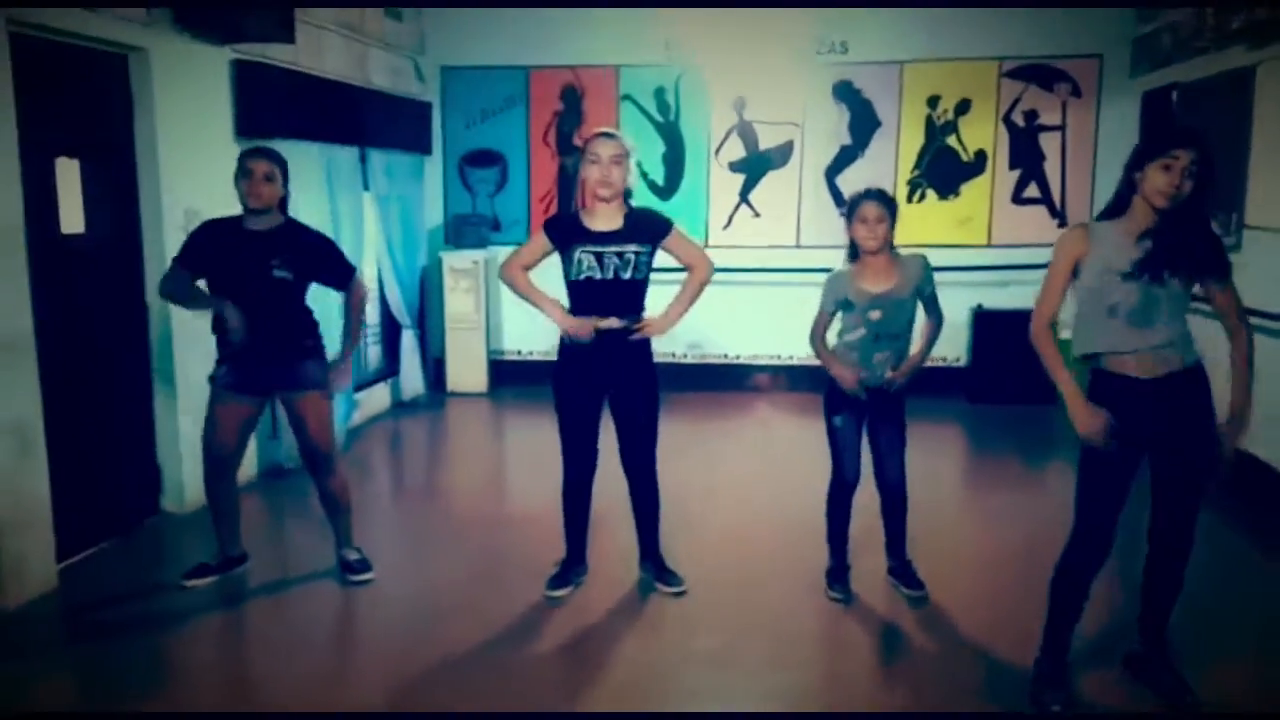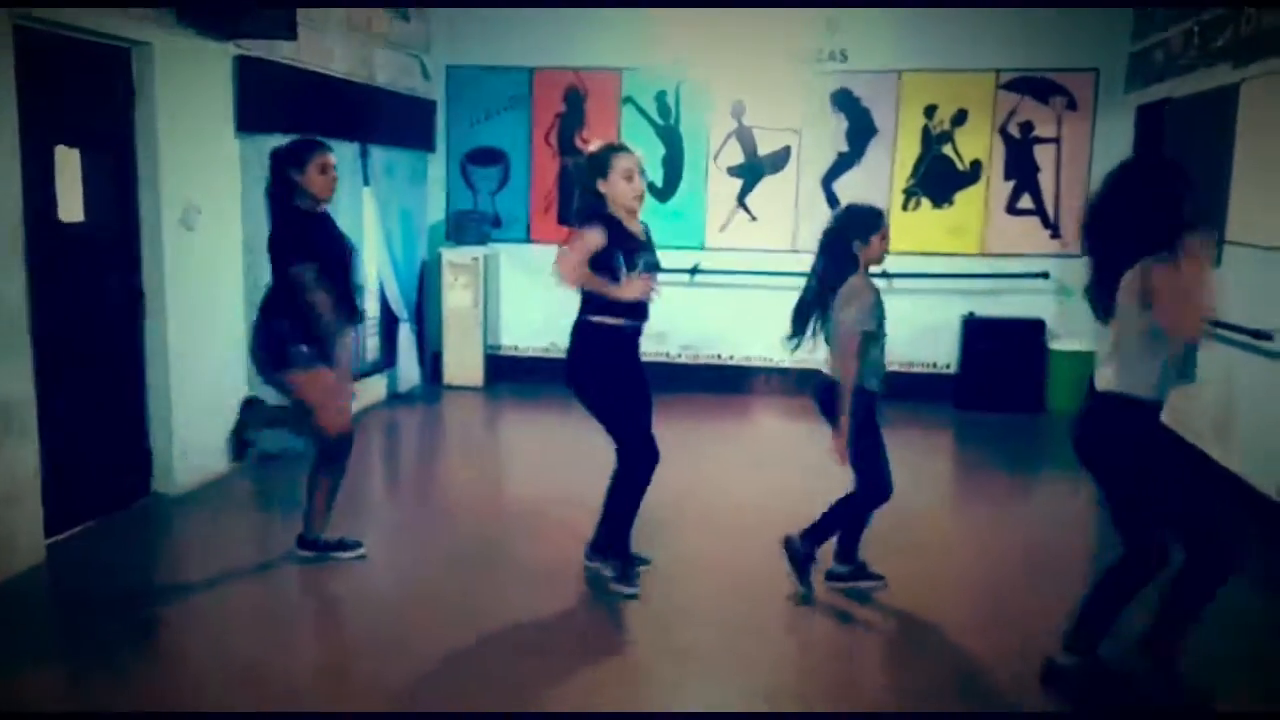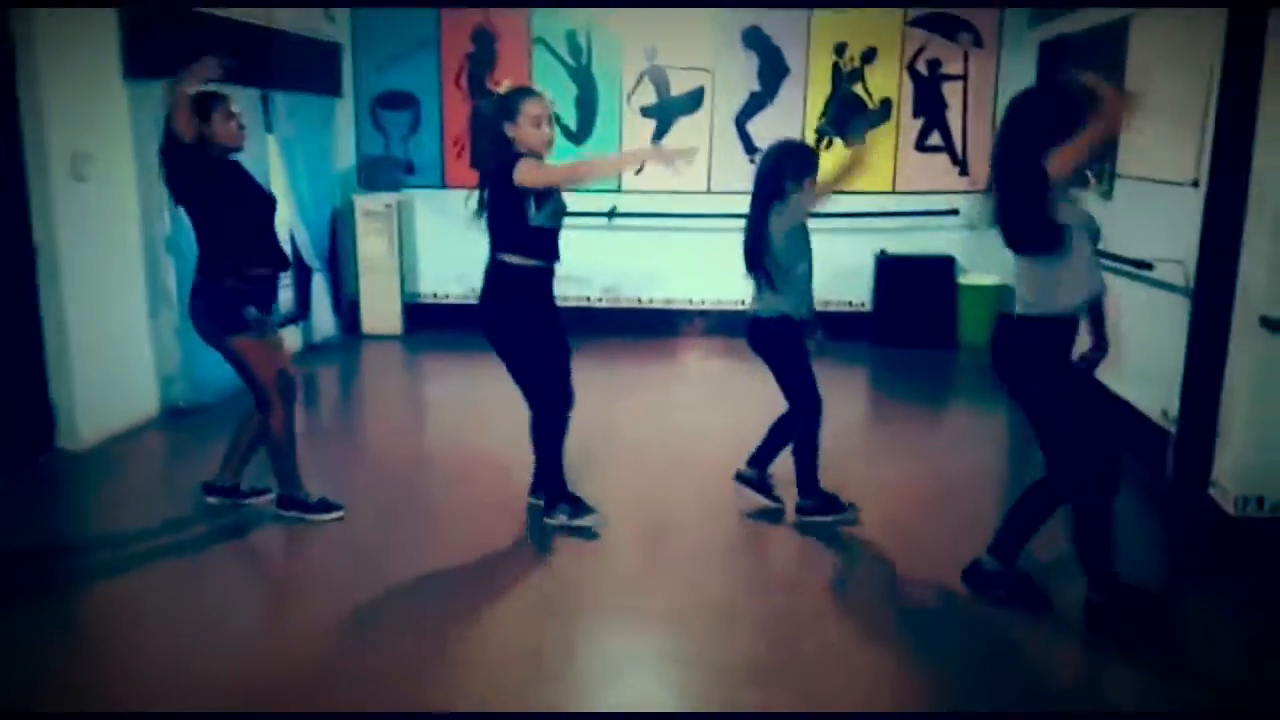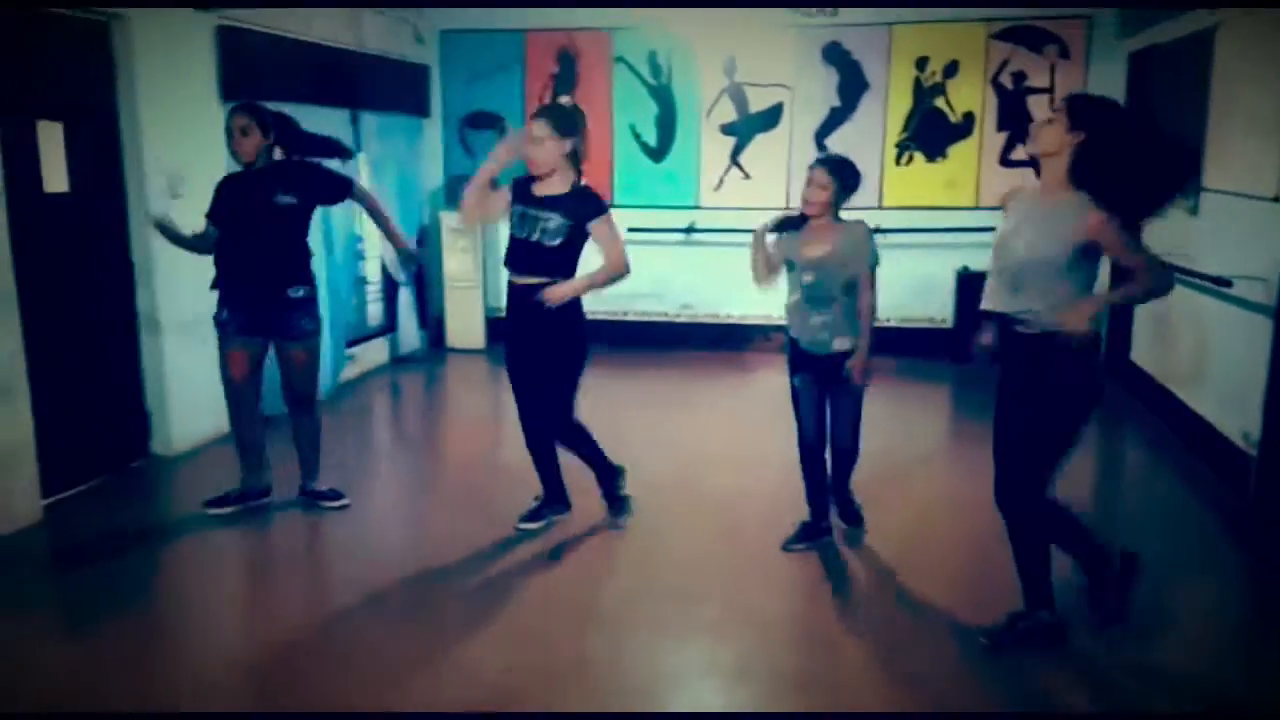
dt=0.5s
person 1, frame 1
left shoulder: (1194, 245)
right shoulder: (1085, 240)
left elbow: (1237, 326)
right elbow: (1040, 325)
left wrist: (1239, 411)
right wrist: (1075, 401)
left hip: (1186, 401)
right hip: (1116, 398)
left knee: (1173, 540)
right knee: (1093, 540)
left ankle: (1151, 651)
right ankle: (1051, 663)
person 1, frame 2
left shoulder: (1130, 263)
right shoulder: (1156, 270)
right elbow: (1188, 329)
right wrist: (1196, 259)
left hip: (1111, 422)
right hip: (1124, 429)
left knee: (1144, 552)
right knee: (1213, 551)
left ankle: (1073, 659)
right ankle: (1158, 654)
person 1, frame 3
left shoulder: (1046, 192)
right shoulder: (1041, 179)
left elbow: (1082, 276)
right elbow: (1113, 115)
left wrist: (1098, 338)
right wrist: (1103, 95)
left hip: (1049, 342)
right hip: (1031, 347)
left knee: (1070, 464)
right knee: (1097, 465)
left ankle: (995, 566)
right ankle: (1105, 589)
person 1, frame 4
left shoulder: (1090, 215)
right shoulder: (1018, 201)
left elbow: (1156, 279)
left wrist: (1094, 307)
right wrist: (994, 324)
left hip: (1063, 361)
right hip: (1018, 358)
left knee: (1018, 494)
right knee: (1013, 492)
left ankle: (1105, 567)
person 2, frame 1
left shoulder: (649, 223)
right shoulder: (562, 226)
left elbow: (701, 267)
right elbow: (511, 270)
left wrist: (670, 317)
right wrist: (554, 309)
left hip: (631, 353)
right hip: (579, 354)
left knee: (641, 465)
right knee: (578, 466)
left ankle: (652, 558)
right ankle: (574, 560)
person 2, frame 2
left shoulder: (640, 230)
right shoulder: (600, 226)
right elbow: (566, 265)
left wrist: (636, 289)
right wrist: (617, 290)
left hip: (625, 353)
right hip: (594, 356)
left knee: (637, 456)
right knee: (641, 453)
left ankle: (609, 548)
right ankle: (610, 549)
person 2, frame 3
left shoulder: (542, 172)
right shoulder: (509, 169)
right elbow: (568, 174)
right wrist: (645, 155)
left hip: (538, 293)
right hip: (508, 295)
left knee: (558, 396)
right knee: (549, 397)
left ankle: (547, 485)
right ankle: (553, 497)
person 2, frame 4
left shoulder: (586, 201)
right shoulder: (520, 190)
left elbow: (619, 265)
right elbow: (469, 212)
left wrist: (577, 284)
right wrist: (496, 158)
left hip: (559, 315)
right hip: (520, 314)
left knee: (556, 419)
right knee: (532, 416)
left ankle: (609, 476)
right ankle: (554, 497)
person 3, frame 1
left shoulder: (306, 242)
right shoulder: (215, 234)
left elbow: (356, 293)
right elbow: (170, 285)
left wrist: (348, 356)
right wrist: (217, 305)
left hip: (299, 361)
right hip: (239, 364)
left knee: (321, 459)
right knee: (219, 462)
left ankle: (347, 549)
right ankle: (231, 553)
person 3, frame 2
left shoulder: (318, 221)
right shoulder: (292, 224)
right elbow: (311, 287)
right wrist: (340, 346)
left hip: (317, 342)
right hip: (287, 342)
left knee: (339, 440)
right knee: (335, 426)
left ankle: (315, 535)
person 3, frame 3
left shoulder: (230, 172)
right shoulder: (196, 169)
right elbow: (178, 105)
right wrist: (201, 76)
left hip: (254, 297)
right hip: (227, 300)
left knee: (274, 394)
right knee: (278, 393)
left ankle: (225, 483)
right ankle: (291, 494)
person 3, frame 4
left shoulder: (301, 176)
right shoulder: (229, 187)
left elbow: (359, 193)
right elbow: (211, 242)
left wrist: (395, 238)
right wrist: (176, 237)
left hip: (292, 303)
right hip: (239, 307)
left knee: (301, 398)
right knee: (241, 399)
left ankle: (311, 483)
right ankle: (253, 484)
person 4, frame 1
left shoulder: (916, 268)
right shoulder: (841, 279)
left elbow: (934, 317)
right elbow: (817, 334)
left wrist: (918, 357)
right wrist: (835, 367)
left hip: (888, 392)
right hip: (846, 391)
left knee: (893, 480)
right knee: (845, 478)
left ankle: (898, 562)
right ankle: (837, 566)
person 4, frame 2
left shoulder: (850, 285)
right shoulder: (864, 292)
right elbow: (847, 355)
right wrist: (844, 420)
left hip: (850, 395)
right hip: (851, 397)
left knee: (874, 483)
right knee: (875, 487)
left ankle: (845, 564)
right ankle: (804, 543)
person 4, frame 3
left shoulder: (784, 219)
right shoulder: (783, 214)
right elbow: (825, 190)
left wrist: (807, 323)
right wrist: (859, 154)
left hip: (779, 326)
right hip: (776, 329)
left knee: (802, 408)
right knee: (808, 409)
left ankle: (755, 468)
right ankle: (809, 498)
person 4, frame 4
left shoulder: (858, 235)
right shoulder: (789, 239)
left elbow: (867, 296)
right elbow: (763, 276)
left wrist: (863, 352)
right wrist: (760, 236)
left hip: (844, 355)
right hip: (803, 353)
left knee: (845, 440)
right knee: (810, 438)
left ankle: (841, 494)
right ankle: (818, 518)
